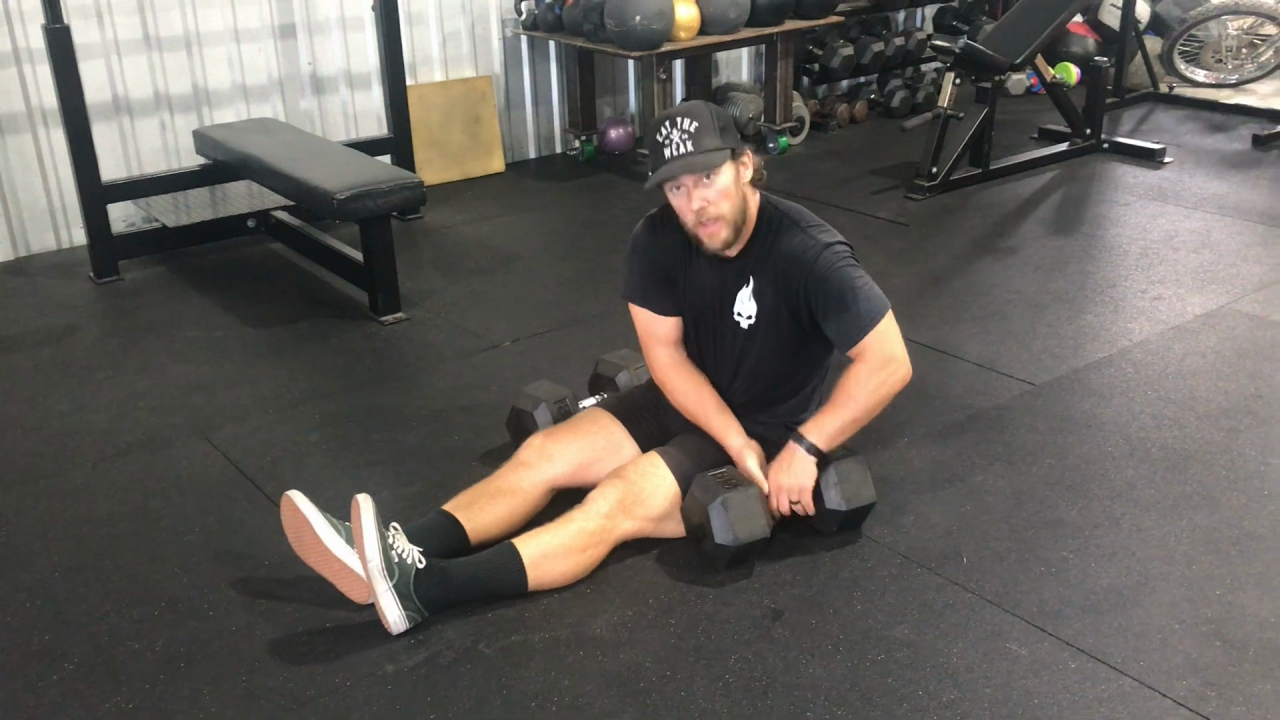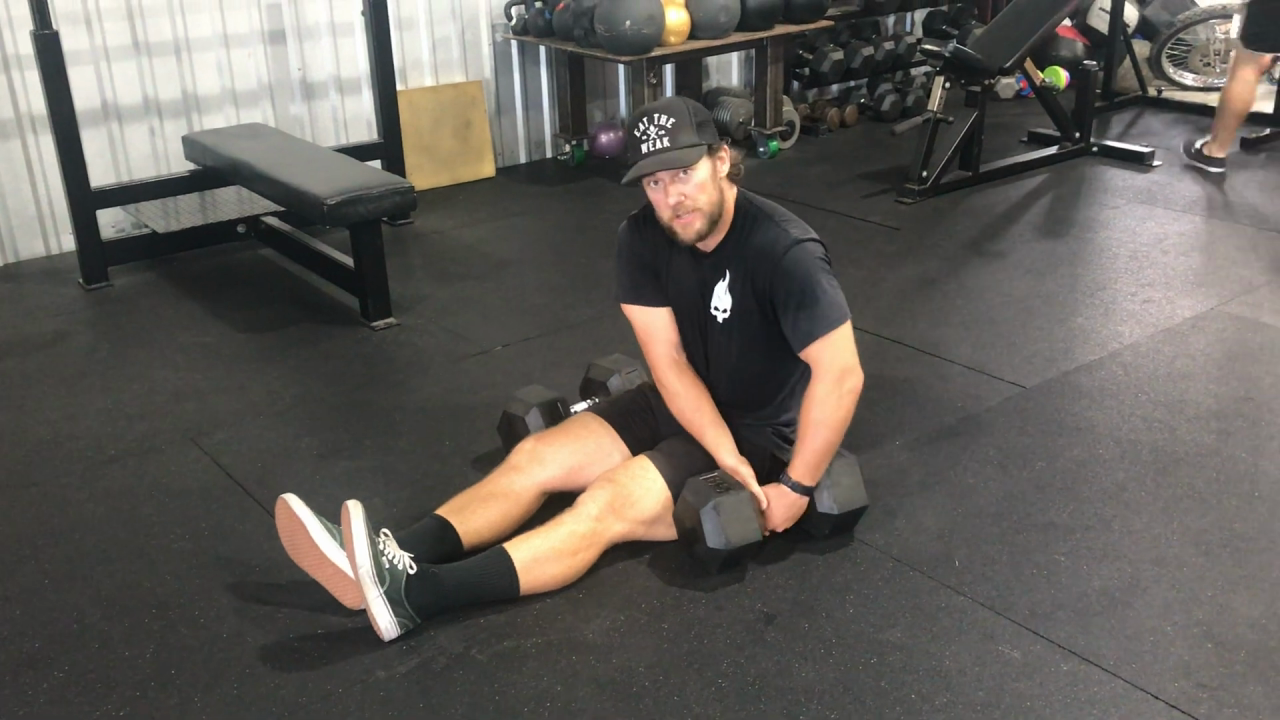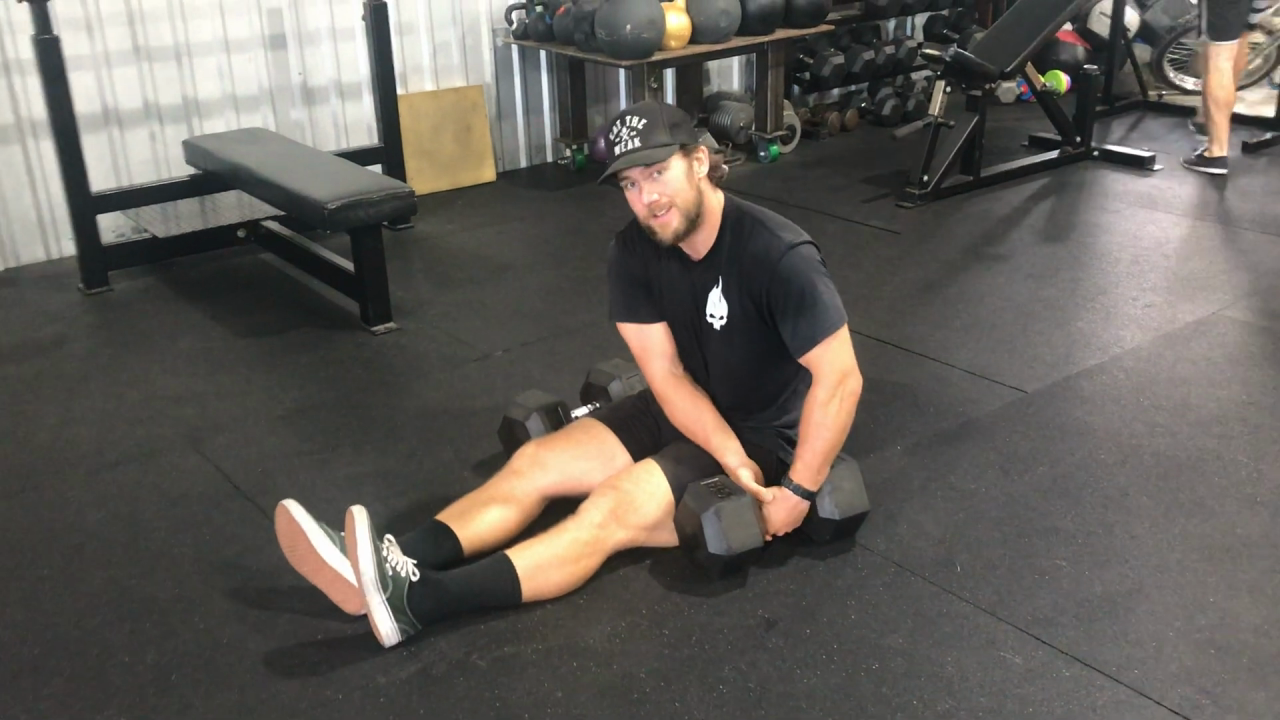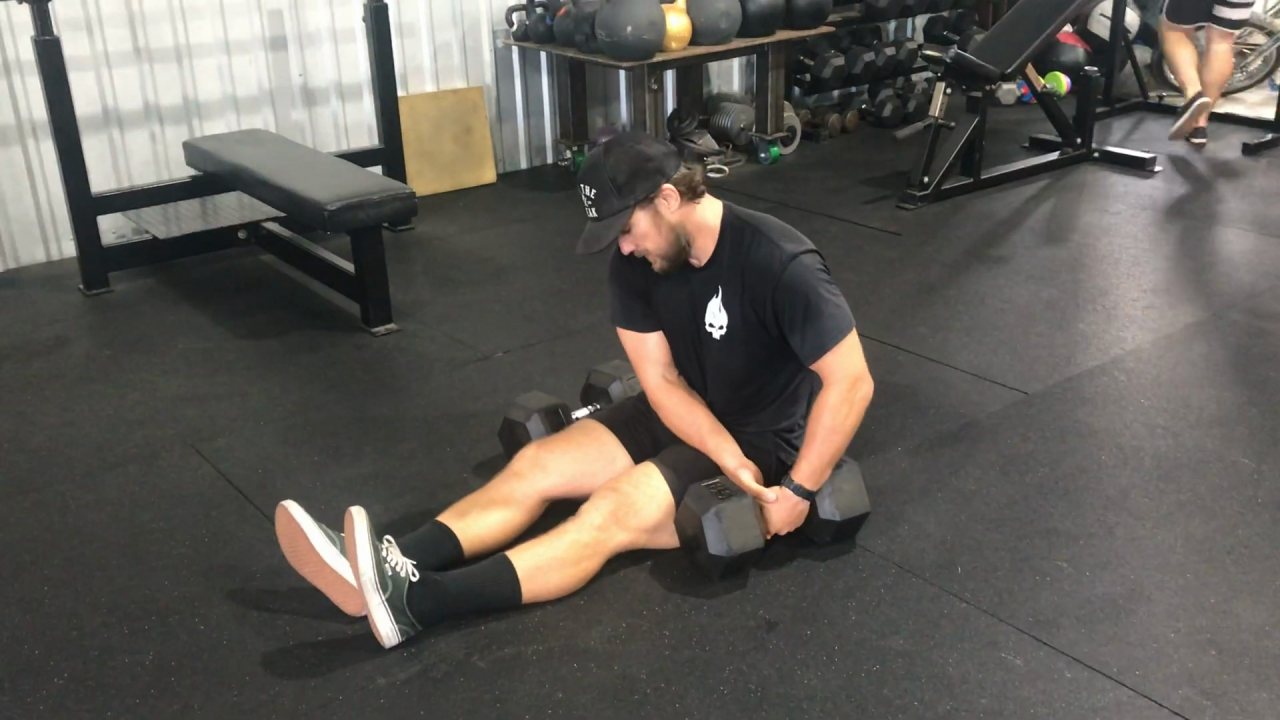
dt=0.4s
person 1, frame 1
left shoulder: (809, 255)
right shoulder: (657, 239)
left elbow: (888, 363)
right elbow: (664, 354)
left wrist: (804, 448)
right wrist: (734, 443)
left hip: (768, 431)
right hip: (686, 401)
left knee: (619, 502)
right knee: (542, 452)
left ankle: (422, 587)
right ankle: (401, 559)
person 1, frame 2
left shoulder: (784, 251)
right shoulder: (641, 239)
left elbow: (839, 376)
right elbow: (669, 363)
left wrist: (795, 488)
right wrist: (726, 459)
left hip: (756, 432)
right hip: (675, 405)
left knee: (609, 504)
right knee: (535, 456)
left ankle: (413, 595)
right ankle: (393, 560)
person 1, frame 3
left shoulder: (778, 256)
right shoulder: (632, 253)
left elbow: (839, 380)
right elbow: (668, 376)
left wrist: (797, 492)
right wrist: (733, 463)
left hip: (760, 437)
right hip: (679, 412)
left knee: (611, 512)
right knee: (534, 462)
left ankle: (415, 601)
right ankle: (393, 567)
person 1, frame 4
left shoulder: (780, 264)
right shoulder: (635, 264)
left elbow: (850, 383)
right elbow: (662, 382)
left wrist: (797, 492)
right wrist: (730, 463)
left hip: (761, 438)
right hip: (683, 415)
left knee: (613, 513)
right knee: (535, 464)
left ankle: (414, 602)
right ankle: (394, 569)
